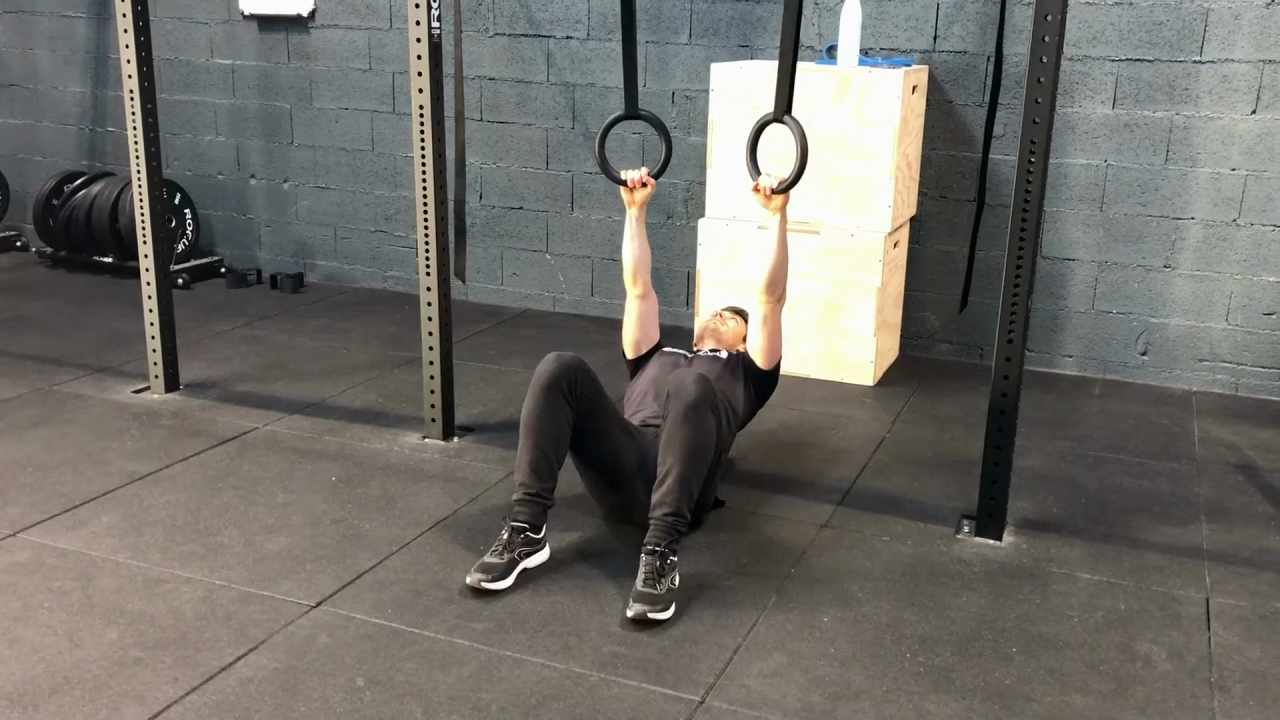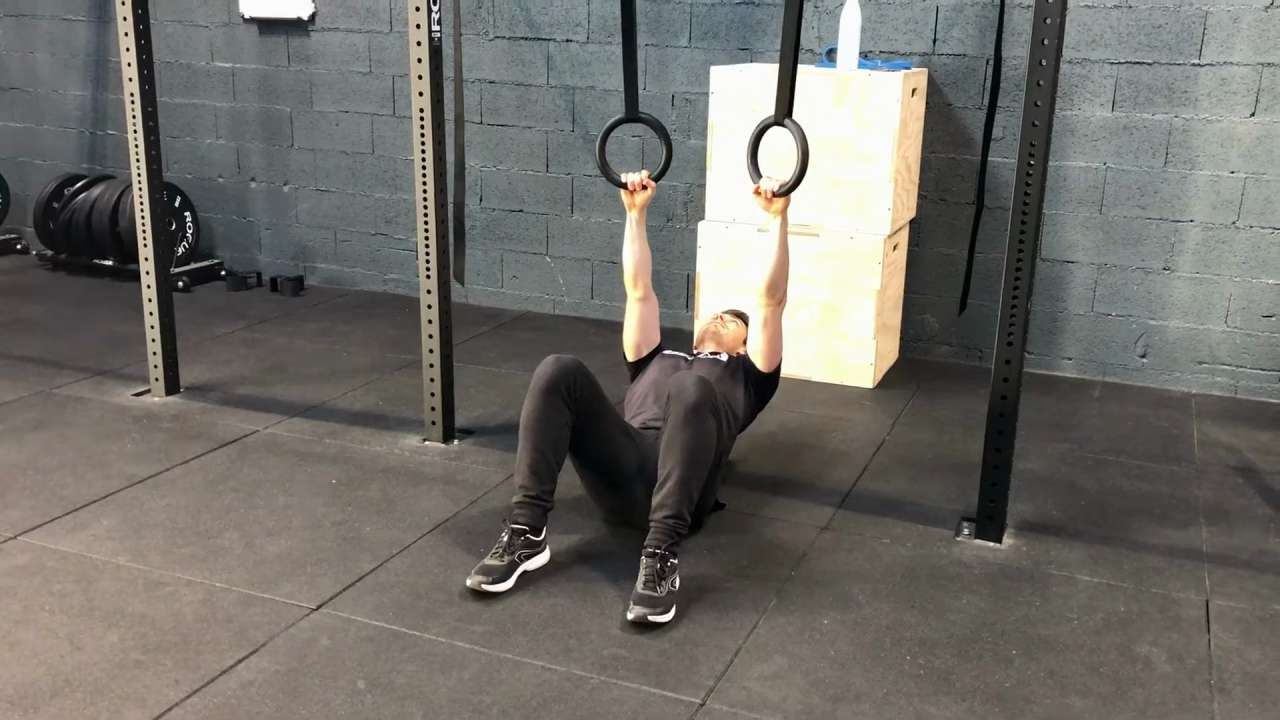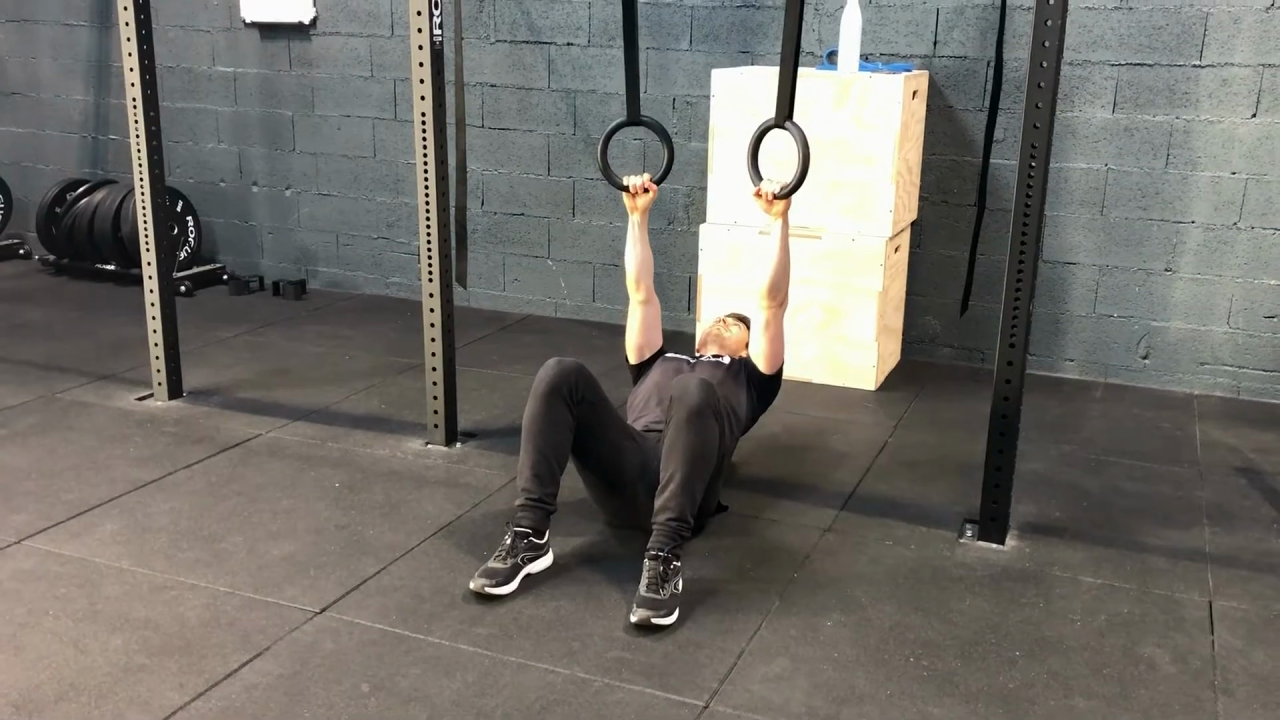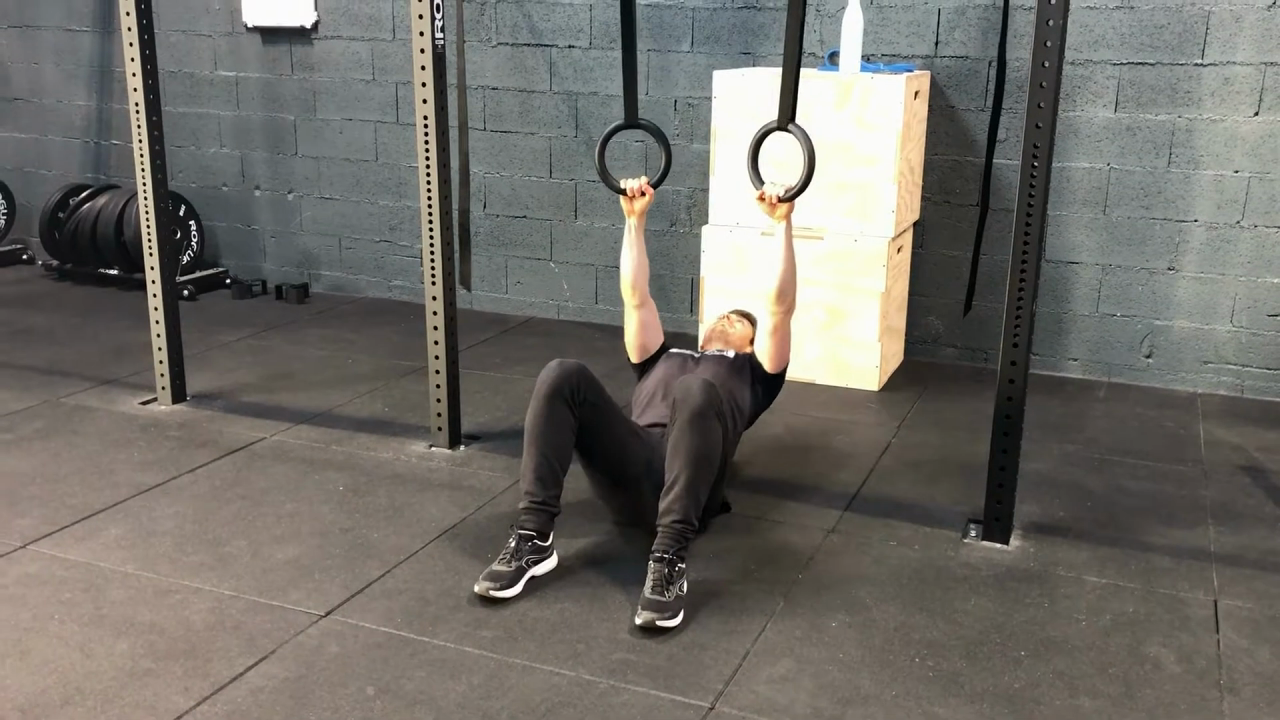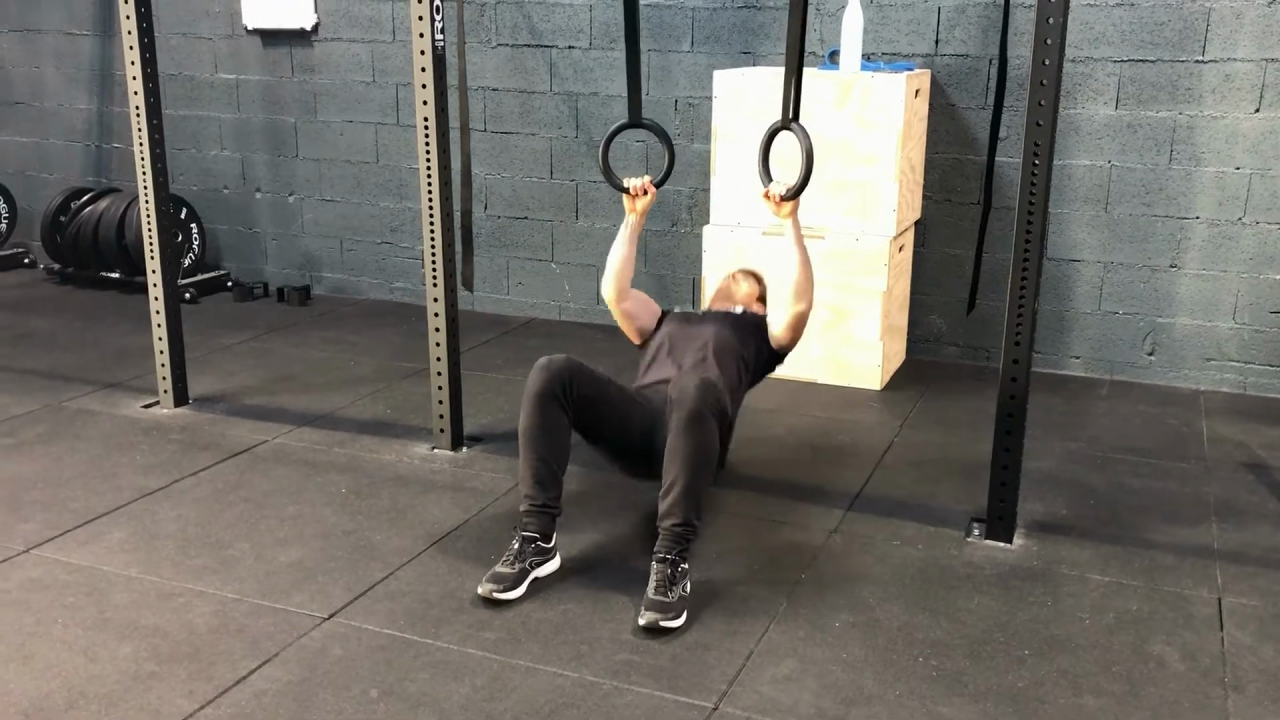
dt=0.2s
person 1, frame 1
left shoulder: (747, 372)
right shoulder: (656, 357)
left elbow: (769, 299)
right elbow: (638, 287)
left wrist: (777, 215)
right wrist: (635, 209)
left hip: (681, 471)
right hip: (620, 469)
left knee: (691, 387)
right knee: (559, 369)
left ankle: (660, 552)
right ankle: (526, 530)
person 1, frame 2
left shoulder: (748, 375)
right shoulder: (657, 360)
left elbow: (770, 301)
right elbow: (639, 290)
left wrist: (778, 218)
right wrist: (636, 212)
left hip: (681, 473)
right hip: (620, 472)
left knee: (692, 390)
right knee: (558, 372)
left ankle: (660, 556)
right ankle: (526, 532)
person 1, frame 3
left shoulder: (750, 377)
right shoulder: (659, 363)
left elbow: (771, 304)
right elbow: (642, 294)
left wrist: (778, 220)
right wrist: (639, 215)
left hip: (683, 477)
right hip: (622, 476)
left knee: (693, 392)
right knee: (560, 374)
left ankle: (663, 558)
right ankle: (529, 534)
person 1, frame 4
left shoulder: (752, 373)
right shoulder: (664, 357)
left elbow: (779, 310)
right elbow: (636, 298)
left wrist: (781, 223)
right wrist: (635, 218)
left hip: (686, 470)
right hip: (629, 469)
left knee: (694, 391)
right knee: (562, 376)
left ankle: (668, 561)
right ankle: (533, 537)
person 1, frame 5
left shoulder: (756, 334)
right shoulder: (670, 323)
left elbow: (797, 308)
right elbow: (615, 294)
left wrist: (789, 221)
right wrist: (634, 218)
left hip: (696, 404)
right hip: (638, 419)
left knee: (692, 392)
right knee: (552, 374)
left ankle: (671, 561)
right ankle: (536, 539)
